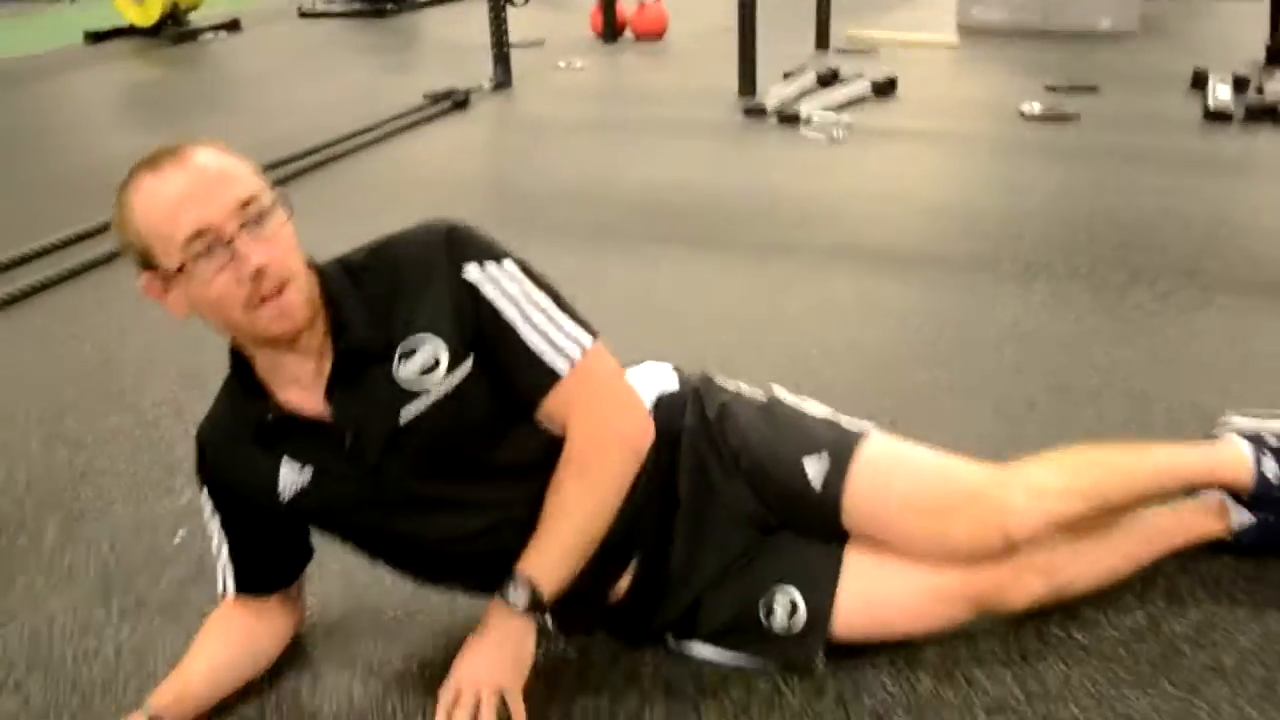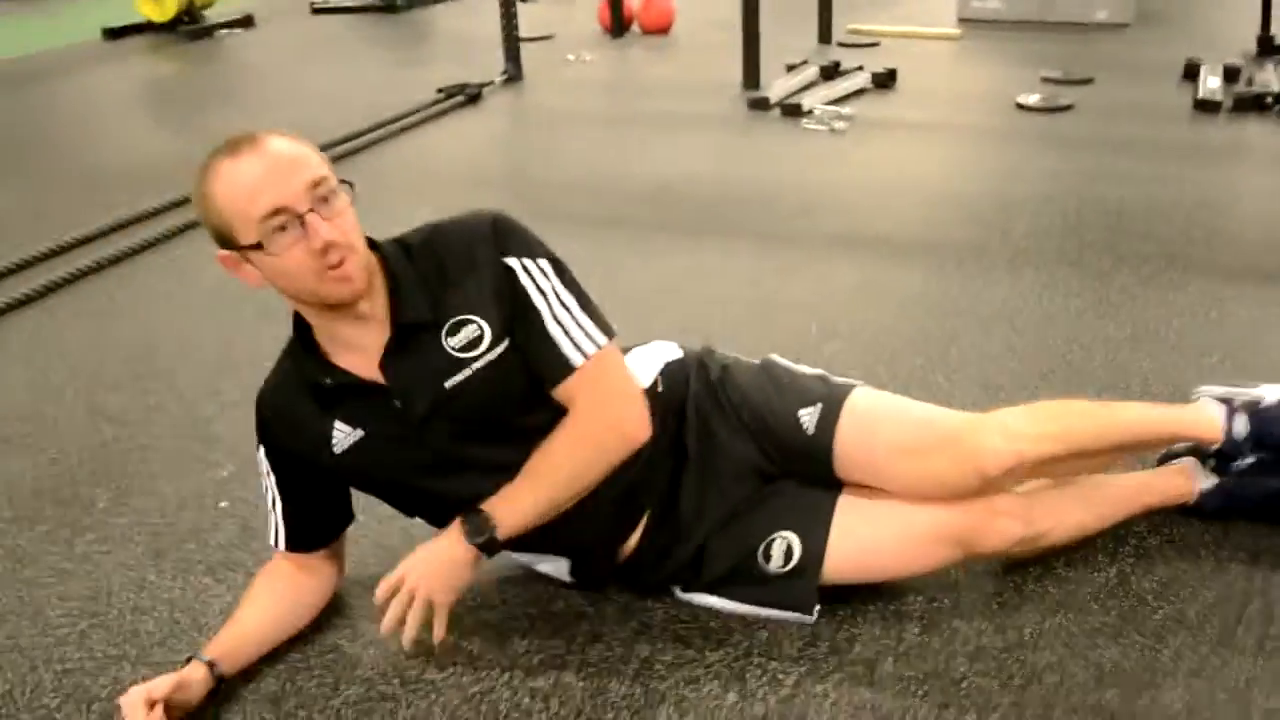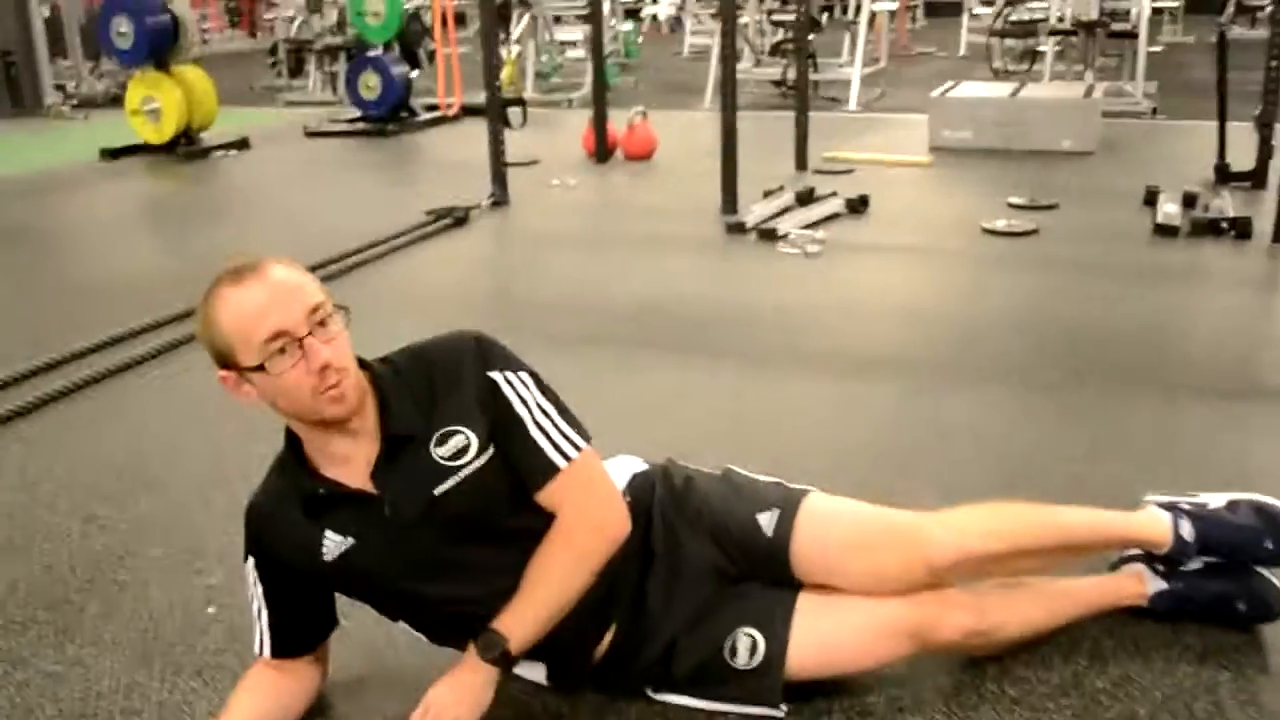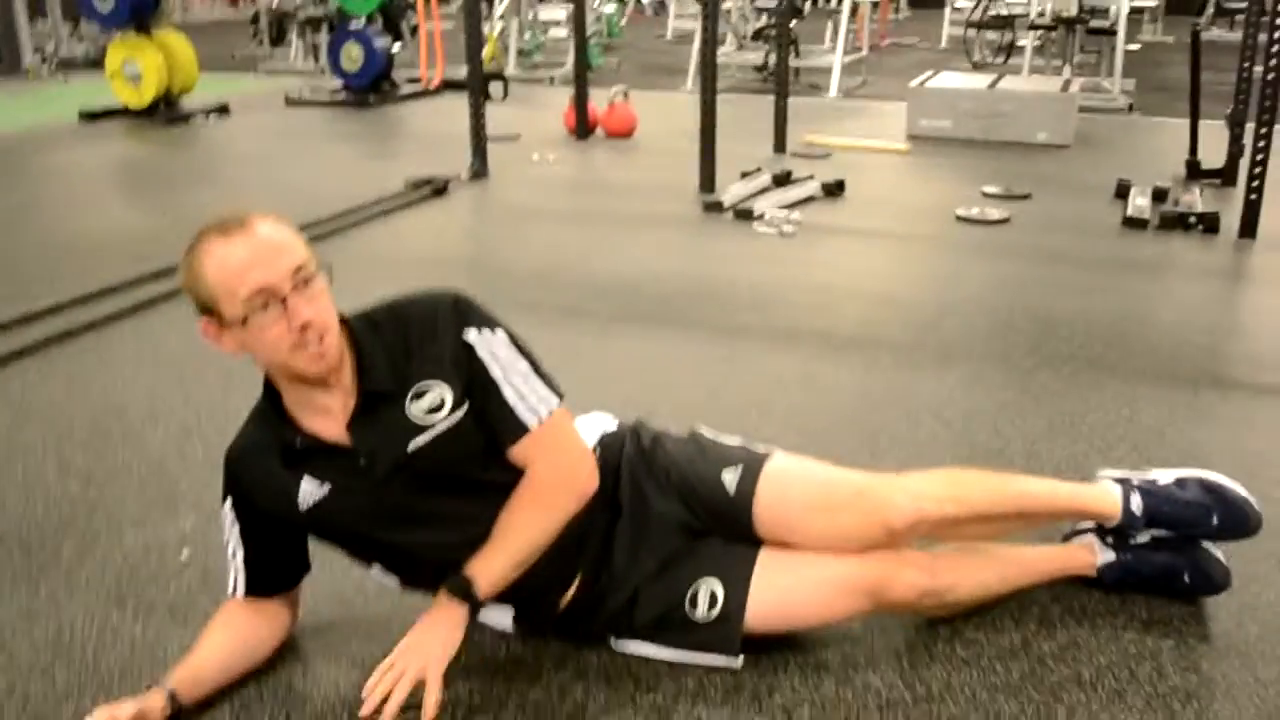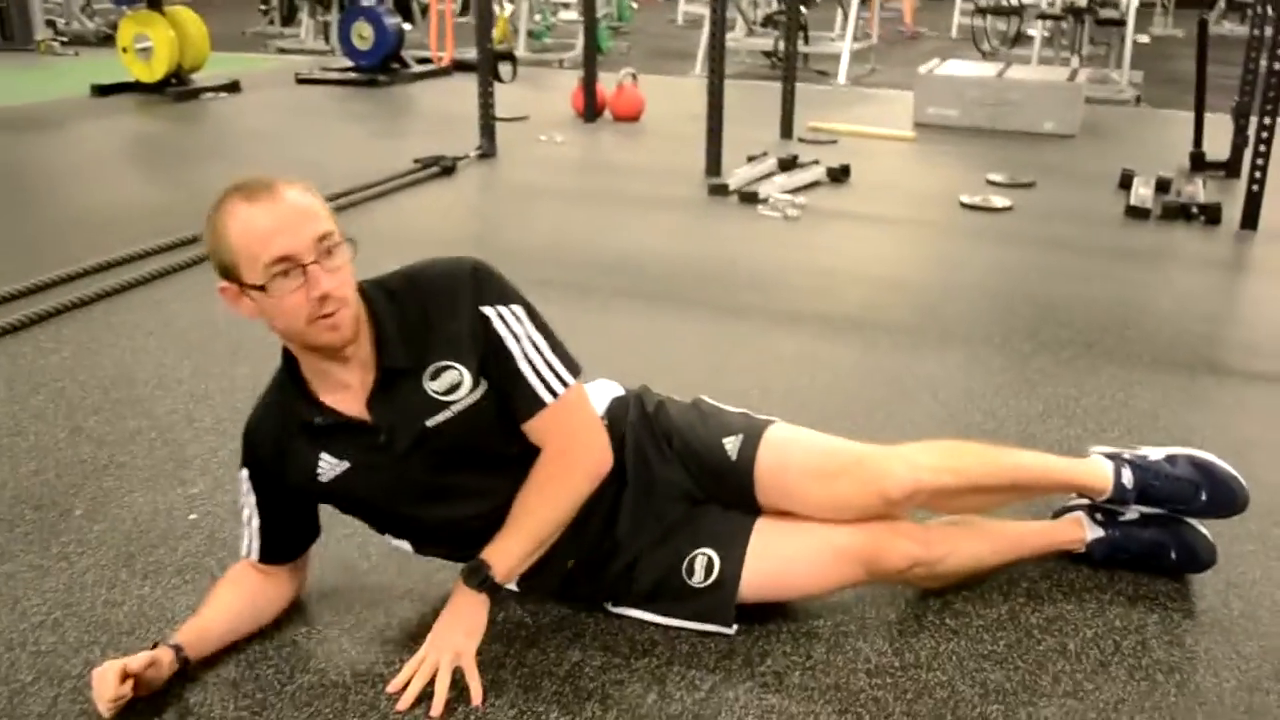
dt=0.3s
person 1, frame 1
left shoulder: (437, 269)
right shoulder: (241, 458)
left elbow: (612, 418)
right elbow: (262, 606)
left wrist: (513, 619)
left hip: (700, 452)
right hip: (658, 597)
left knee: (996, 519)
right knee: (992, 589)
person 1, frame 2
left shoulder: (480, 254)
right shoulder: (295, 417)
left elbow: (614, 410)
right elbow: (307, 562)
left wrist: (469, 536)
left hip: (697, 414)
right hip: (667, 549)
left knee: (971, 457)
right knee: (979, 530)
person 1, frame 3
left shoulder: (460, 370)
right shoulder: (288, 527)
left elbow: (598, 510)
left hip: (676, 526)
left knee: (924, 554)
right knee: (934, 624)
left ankle: (1168, 527)
right ankle: (1152, 587)
person 1, frame 4
left shoulder: (432, 328)
right shoulder: (259, 473)
left elbow: (566, 466)
right elbow: (262, 607)
left wrist: (449, 608)
left hip: (637, 480)
right hip: (600, 597)
left knee: (883, 514)
right knee: (890, 583)
left ankle: (1120, 499)
right ankle: (1101, 560)
person 1, frame 5
left shoulder: (455, 295)
right shoulder: (281, 444)
left elbow: (579, 447)
right elbow: (272, 570)
left wrist: (473, 594)
left hip: (649, 449)
right hip: (607, 563)
left knee: (881, 482)
right knee: (882, 555)
left ankle: (1108, 473)
right ankle: (1090, 538)
